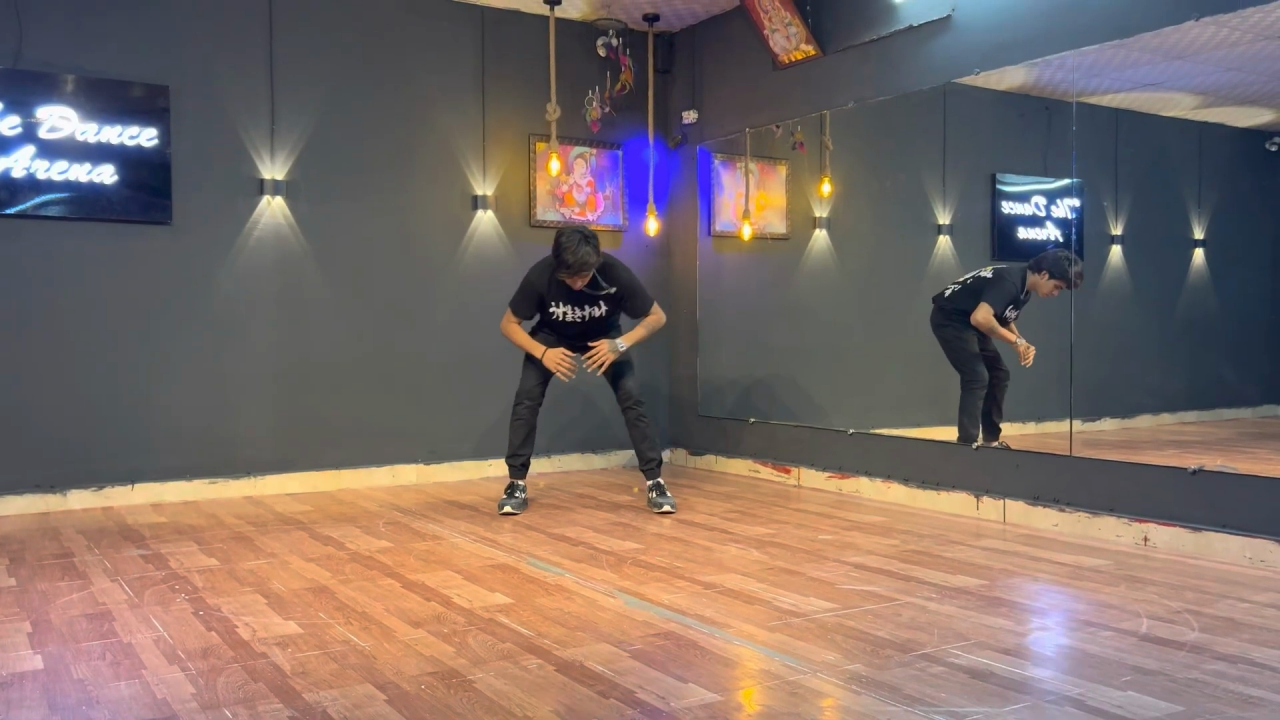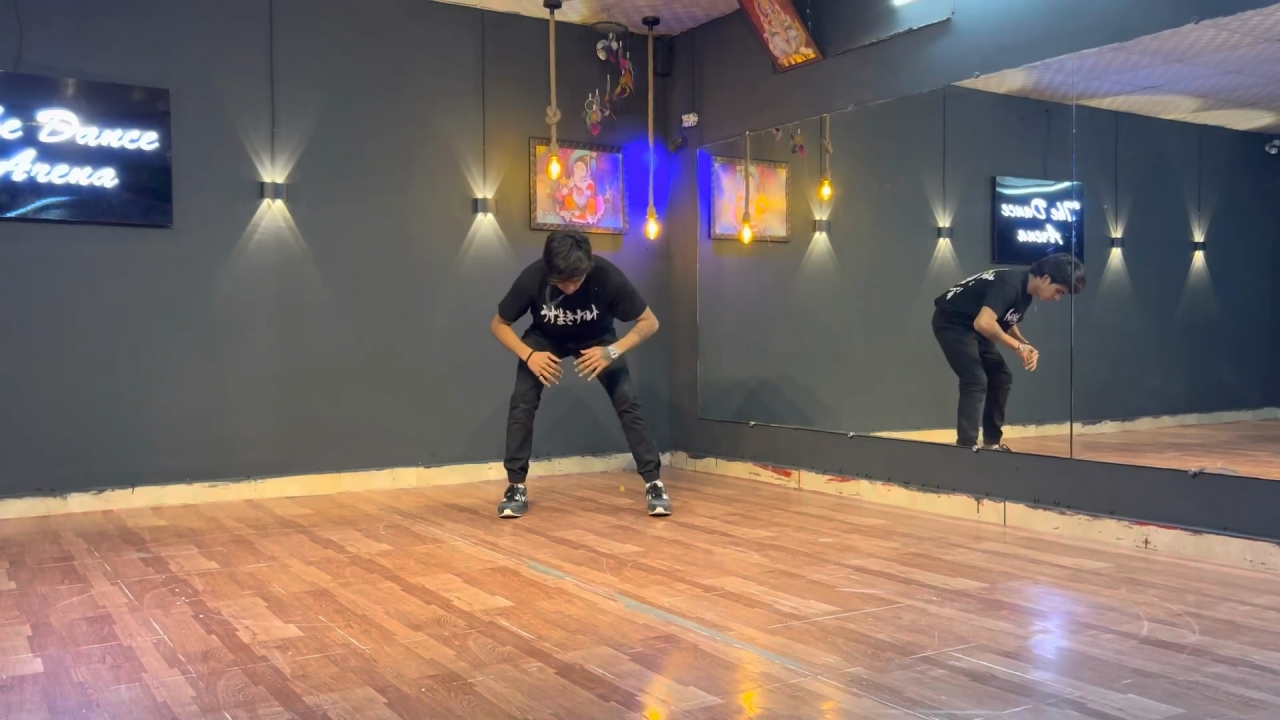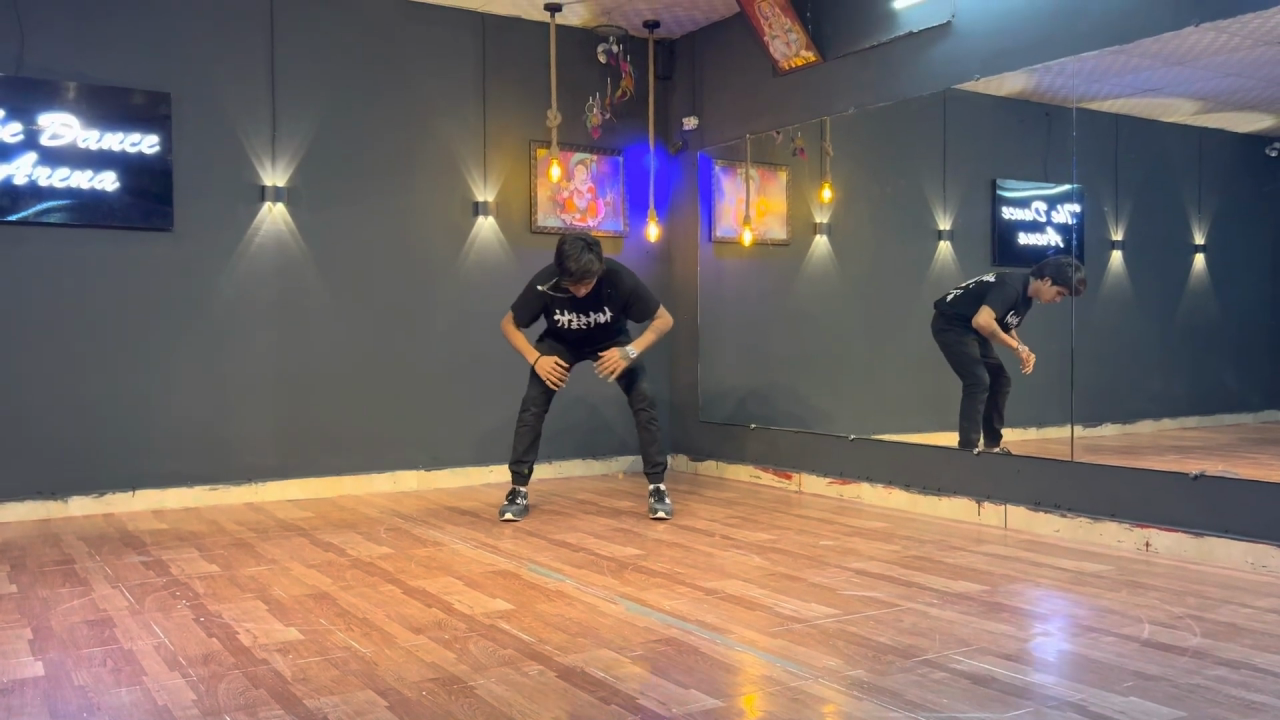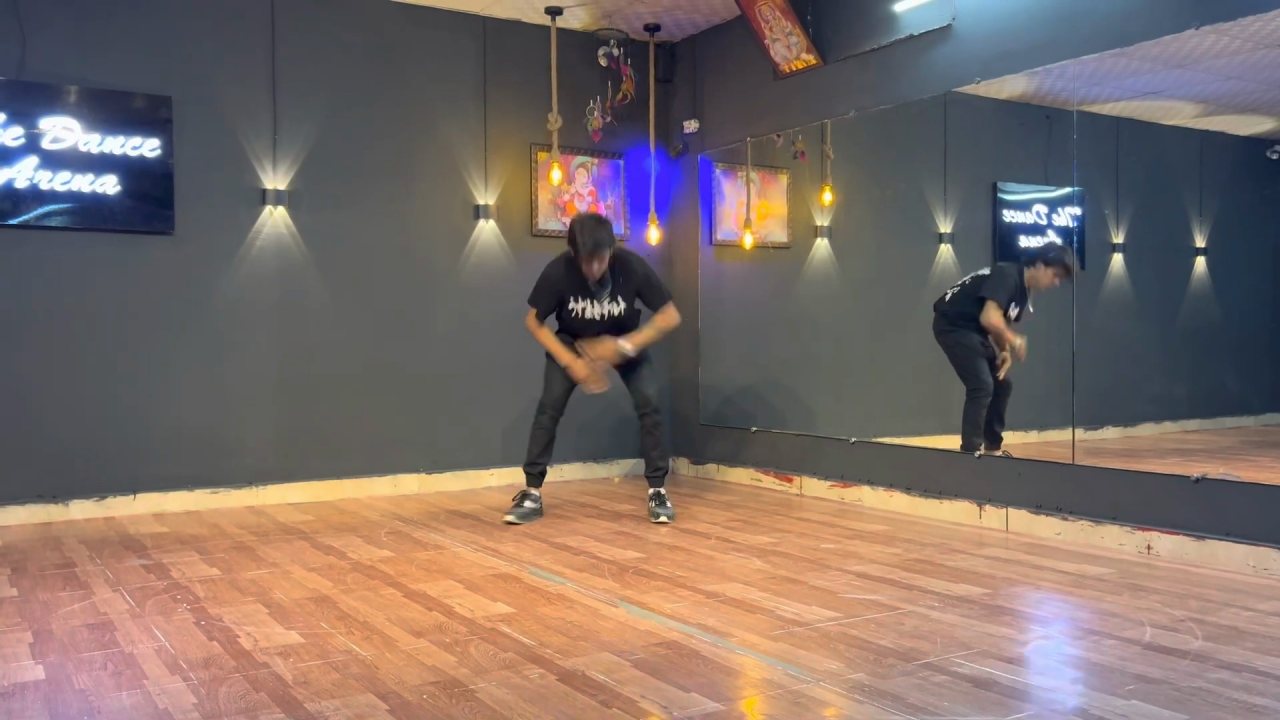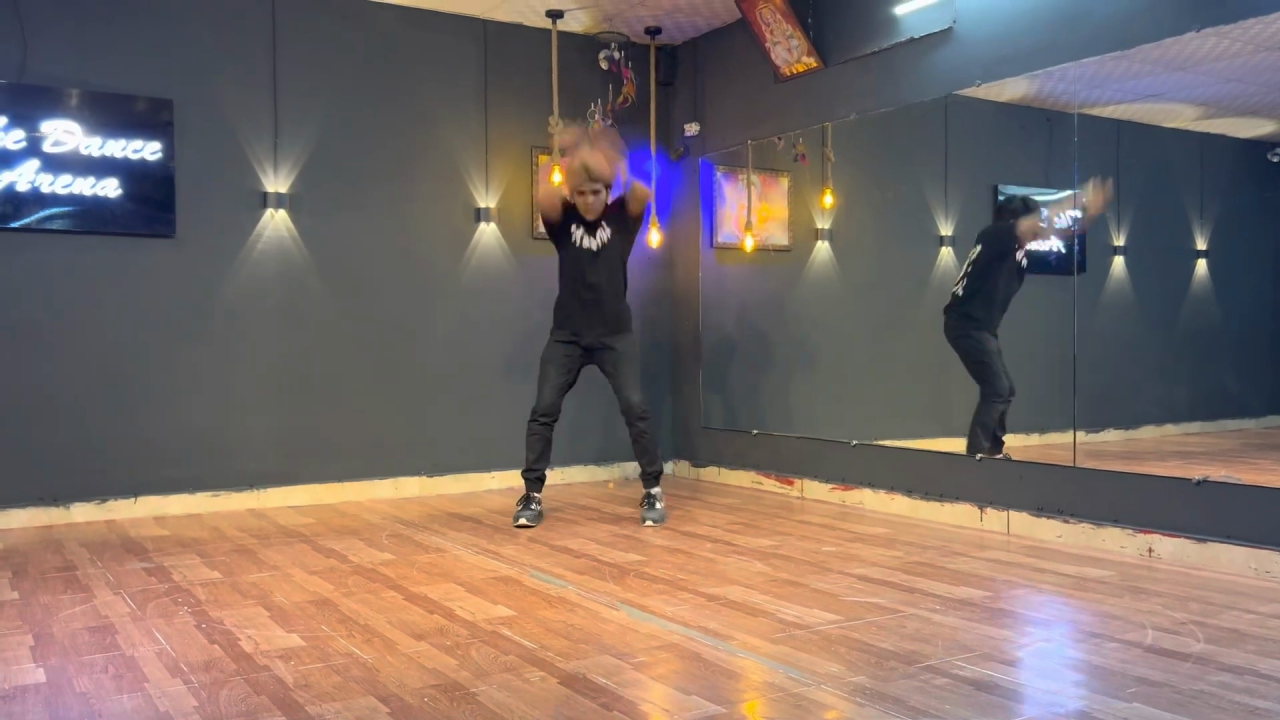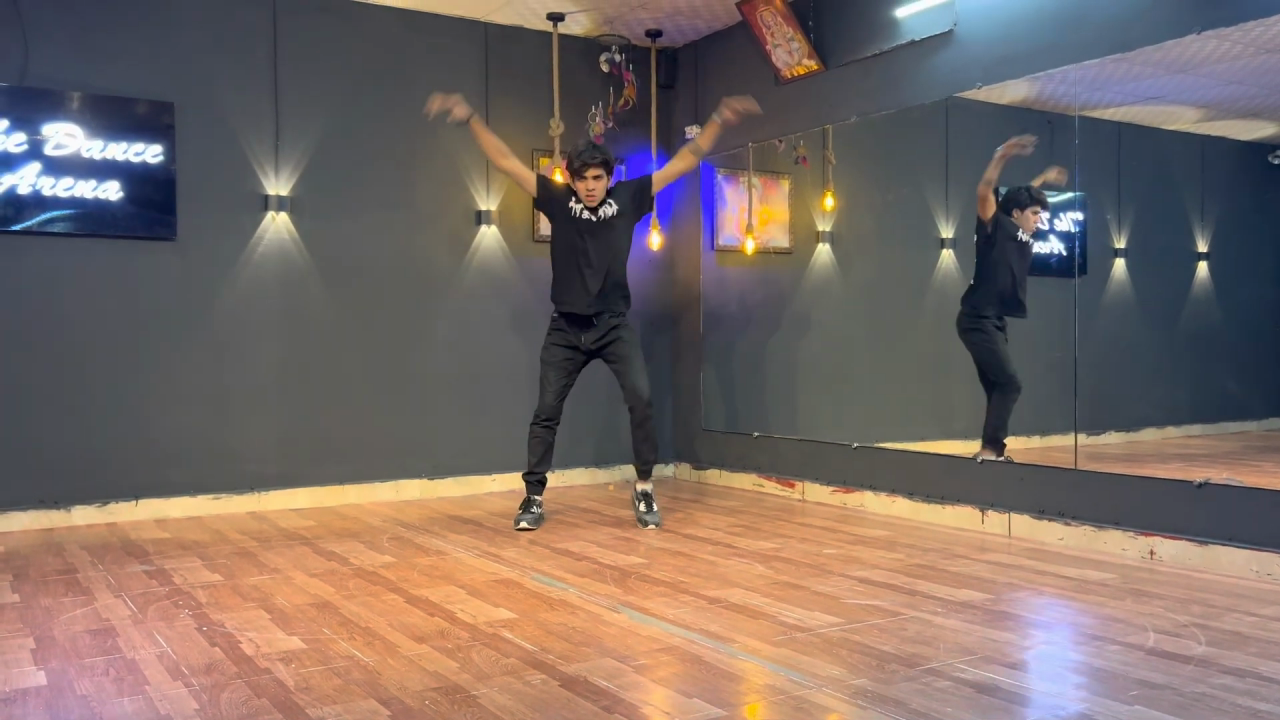
dt=0.2s
person 1, frame 1
left shoulder: (615, 272)
right shoulder: (540, 274)
left elbow: (657, 317)
right elbow: (509, 323)
left wrist: (620, 345)
right wrist: (542, 353)
left hip: (604, 337)
right hip: (552, 338)
left knee: (632, 399)
right knee: (526, 399)
left ankle: (654, 481)
right ankle: (517, 483)
person 1, frame 2
left shoulder: (608, 276)
right shoulder: (532, 278)
left elbow: (649, 322)
right elbow: (499, 324)
left wrist: (613, 351)
right wrist: (529, 355)
left hip: (597, 340)
right hip: (545, 341)
left knee: (627, 401)
right knee: (522, 402)
left ankle: (653, 483)
right ankle: (516, 486)
person 1, frame 3
left shoulder: (620, 278)
right shoulder: (543, 283)
left elbow: (663, 319)
right elbow: (509, 325)
left wrist: (631, 351)
right wrist: (535, 359)
left hip: (612, 343)
right hip: (559, 344)
left knee: (643, 401)
right knee: (533, 405)
left ankle: (657, 486)
right ankle: (519, 489)
person 1, frame 4
left shoulder: (632, 266)
right shoulder: (557, 271)
left elbow: (670, 315)
right elbow: (534, 322)
left wrist: (627, 346)
right wrist: (570, 361)
left hip: (623, 341)
right hip: (572, 342)
left knee: (649, 405)
right knee: (549, 406)
left ankle: (657, 491)
right ankle: (531, 492)
person 1, frame 5
left shoulder: (625, 215)
right shoulder: (559, 215)
left elbow: (642, 196)
right elbow: (546, 201)
left wrist: (615, 169)
right wrist: (572, 163)
left hip: (615, 335)
right hip: (567, 335)
left knee: (635, 408)
right knee: (543, 411)
left ankle: (652, 491)
right ankle: (532, 495)
person 1, frame 6
left shoulder: (627, 198)
right shoulder: (558, 198)
left elbow: (686, 161)
right elbow: (504, 160)
left wrist: (718, 120)
right wrist: (468, 118)
left hip: (614, 326)
right hip: (566, 330)
left knee: (641, 400)
right knee: (546, 411)
left ankle: (643, 487)
right ankle: (534, 496)
person 2, frame 1
left shoulder: (1024, 290)
right shoulder: (1009, 282)
left elbow: (1004, 321)
right elbow: (980, 318)
left wrist: (1023, 344)
right wrist: (1016, 341)
left hip: (968, 324)
right hip: (950, 320)
left knee: (999, 375)
right knee: (977, 378)
left ankle: (990, 439)
right ankle: (967, 443)
person 2, frame 2
left shoulder: (1026, 292)
right shoulder: (1010, 285)
left elbow: (1007, 324)
right elbow: (983, 323)
left wrist: (1026, 347)
right wrist: (1018, 347)
left hip: (971, 326)
right hip: (951, 323)
left knee: (1001, 377)
right knee: (976, 381)
left ankle: (991, 442)
right ankle: (967, 445)
person 2, frame 3
left shoulder: (1026, 296)
right shoulder: (1011, 287)
left elbow: (1005, 326)
right elbow: (981, 321)
left wrist: (1024, 351)
right wrist: (1017, 347)
left hip: (971, 330)
right hip: (951, 325)
left knee: (1000, 381)
right knee: (978, 382)
left ankle: (992, 445)
right ankle: (967, 449)
person 2, frame 4
left shoulder: (1022, 289)
right shoulder: (1007, 278)
left elbow: (1001, 322)
right elbow: (990, 319)
left wrist: (1005, 351)
right wrist: (1014, 342)
left hip: (973, 331)
right hip: (953, 326)
left knee: (1001, 385)
right knee: (982, 385)
left ankle: (992, 448)
right ankle: (970, 452)
person 2, frame 5
left shoulder: (1015, 245)
right shoulder: (996, 236)
left elbow: (1040, 227)
right elbow: (1036, 222)
left wrist: (1086, 209)
right wrist: (1079, 200)
left hip: (982, 328)
right hip: (966, 326)
left knee: (1003, 391)
right knee: (998, 389)
left ankle: (993, 449)
right ankle: (976, 451)
person 2, frame 6
left shoulder: (1021, 233)
right shoulder: (996, 225)
left elbow: (1028, 199)
right elbow: (984, 190)
left wrist: (1044, 178)
right wrist: (1001, 155)
left hip: (992, 323)
right hip: (979, 323)
left knee: (1001, 387)
right knee: (1009, 385)
left ankle: (995, 450)
right ankle: (989, 449)
